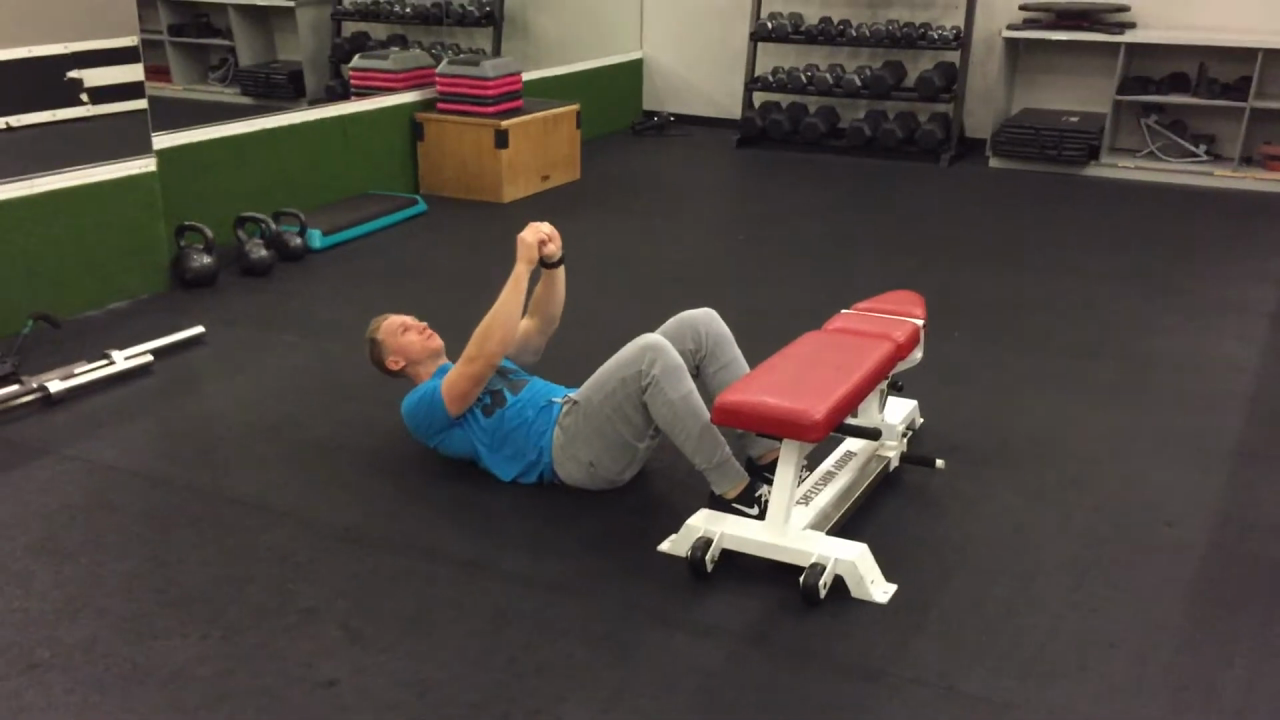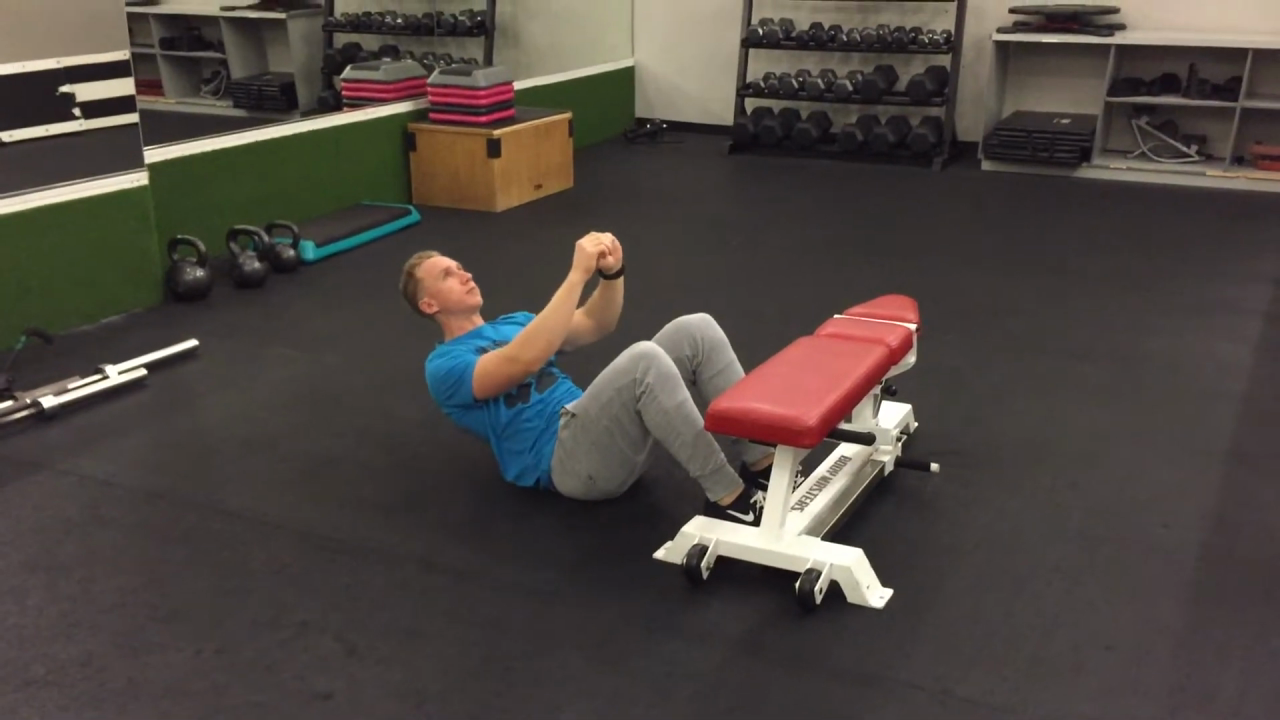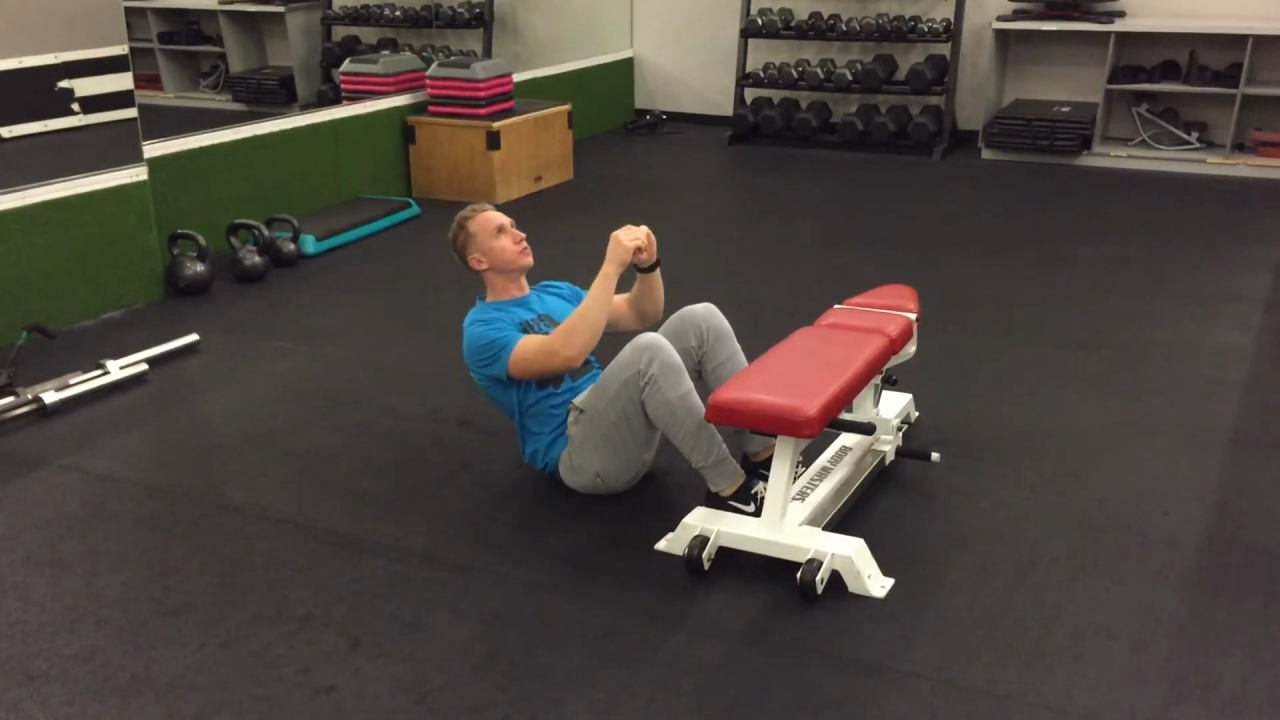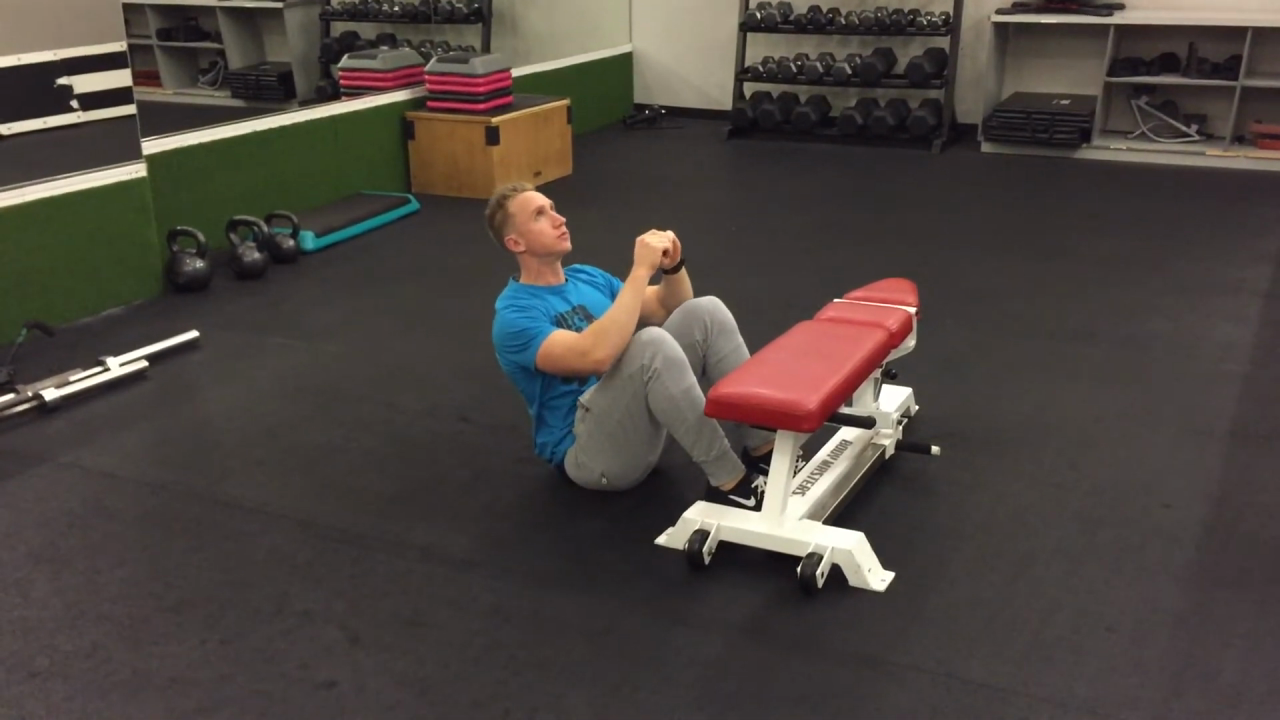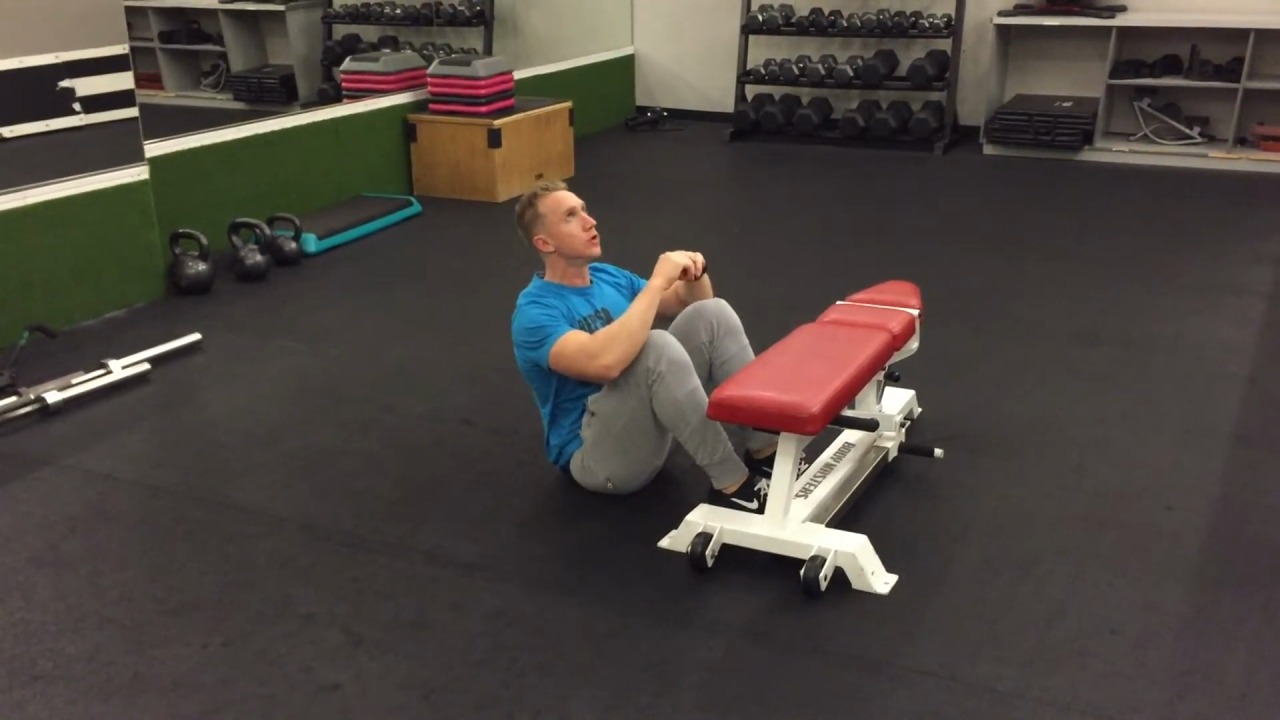
dt=1s
person 1, frame 1
left shoulder: (475, 377)
right shoulder: (422, 408)
left elbow: (540, 326)
right elbow: (483, 357)
left wrist: (552, 261)
right wrist: (522, 266)
left hip: (589, 420)
right hip: (571, 450)
left knee: (700, 326)
right knee: (651, 352)
left ankle: (765, 458)
right ankle: (733, 491)
person 1, frame 2
left shoulder: (511, 324)
right shoulder: (445, 368)
left elbow: (596, 325)
right elbow: (526, 360)
left wrist: (611, 271)
right wrist: (578, 274)
left hip: (602, 428)
right hip: (570, 459)
left knee: (696, 330)
right knee: (644, 359)
left ankle: (762, 464)
right ankle: (728, 498)
person 1, frame 3
left shoulder: (556, 293)
right shoulder: (483, 330)
left elbow: (644, 315)
right elbow: (566, 354)
left wrist: (647, 264)
right wrist: (611, 267)
left hip: (619, 415)
right hip: (579, 452)
left knee: (700, 319)
right knee: (648, 350)
left ankle: (762, 457)
right ankle: (729, 489)
person 1, frame 4
left shoulder: (587, 278)
right shoulder: (516, 315)
left elbow: (670, 310)
right elbow: (596, 355)
left wrist: (672, 266)
right wrist: (641, 270)
left hip: (638, 416)
right hip: (588, 450)
left knee: (706, 312)
right knee: (652, 343)
left ankle: (762, 450)
right ankle: (730, 482)
person 1, frame 5
left shoulder: (607, 277)
right shoulder: (535, 313)
left elbow: (689, 304)
right elbow: (604, 362)
left wrist: (694, 274)
right wrist: (657, 281)
left hip: (645, 419)
right hip: (595, 453)
left knee: (714, 315)
right knee: (658, 346)
left ankle: (766, 453)
right ankle: (733, 485)
